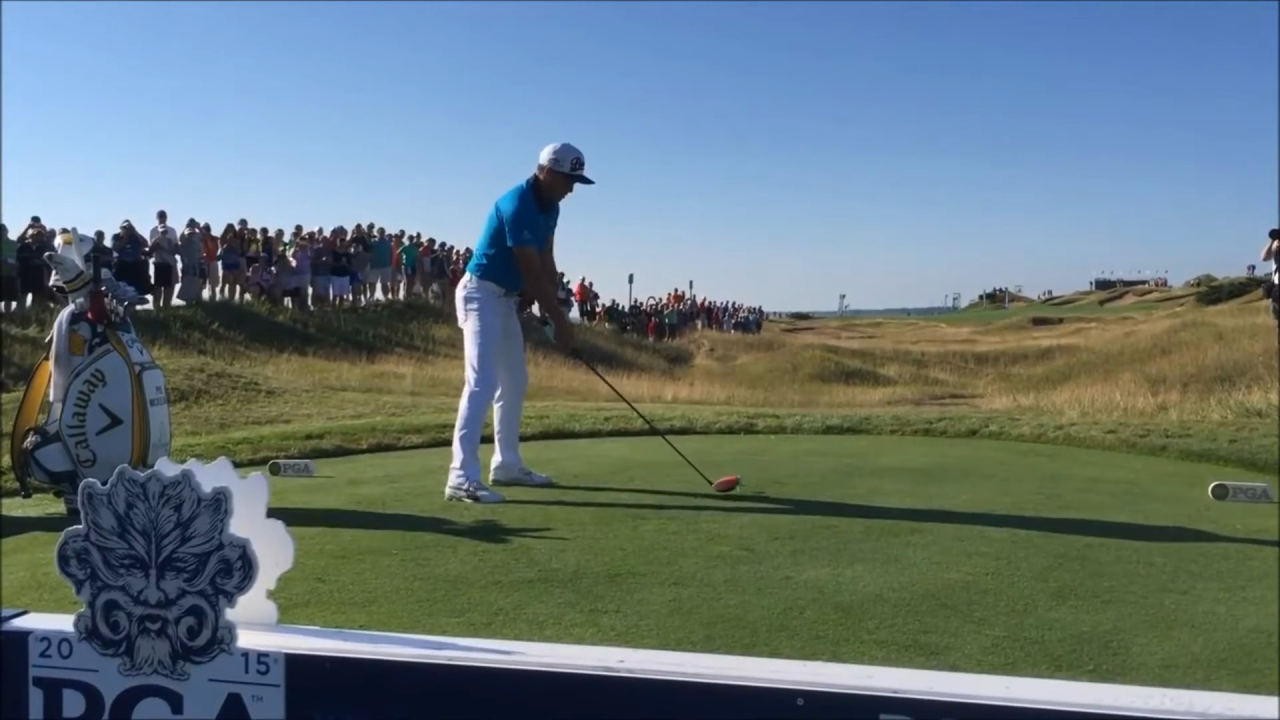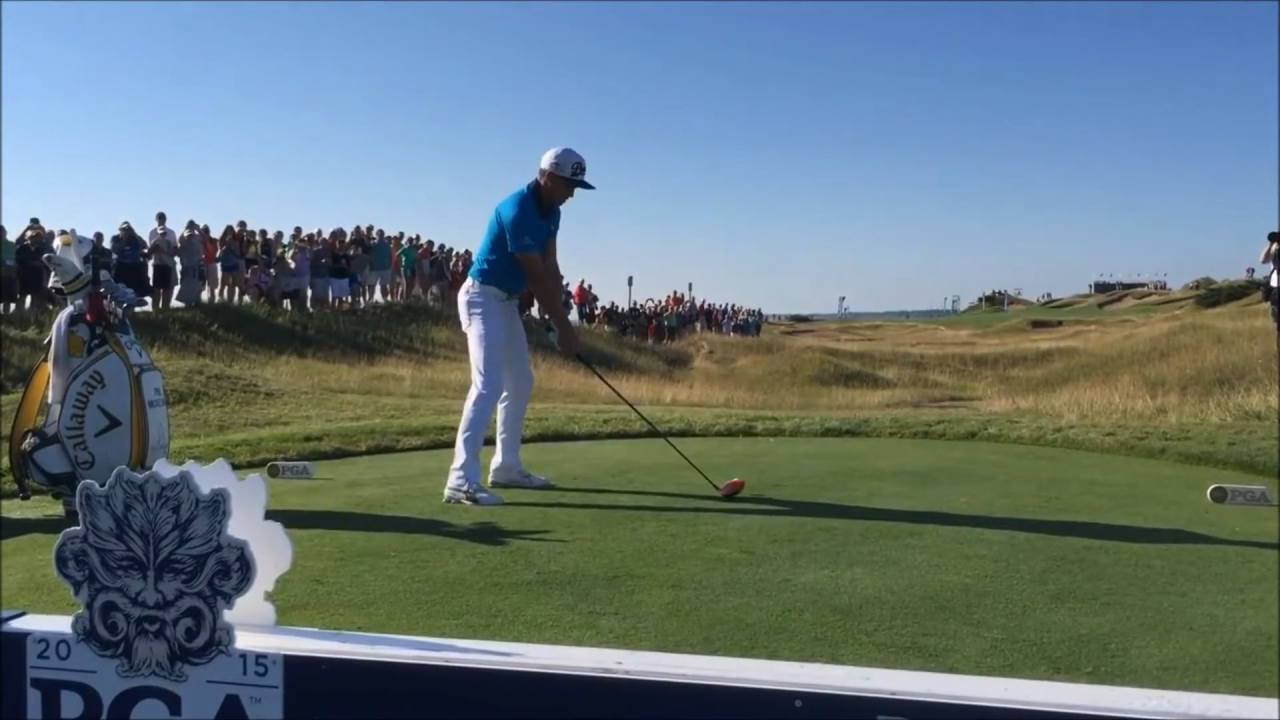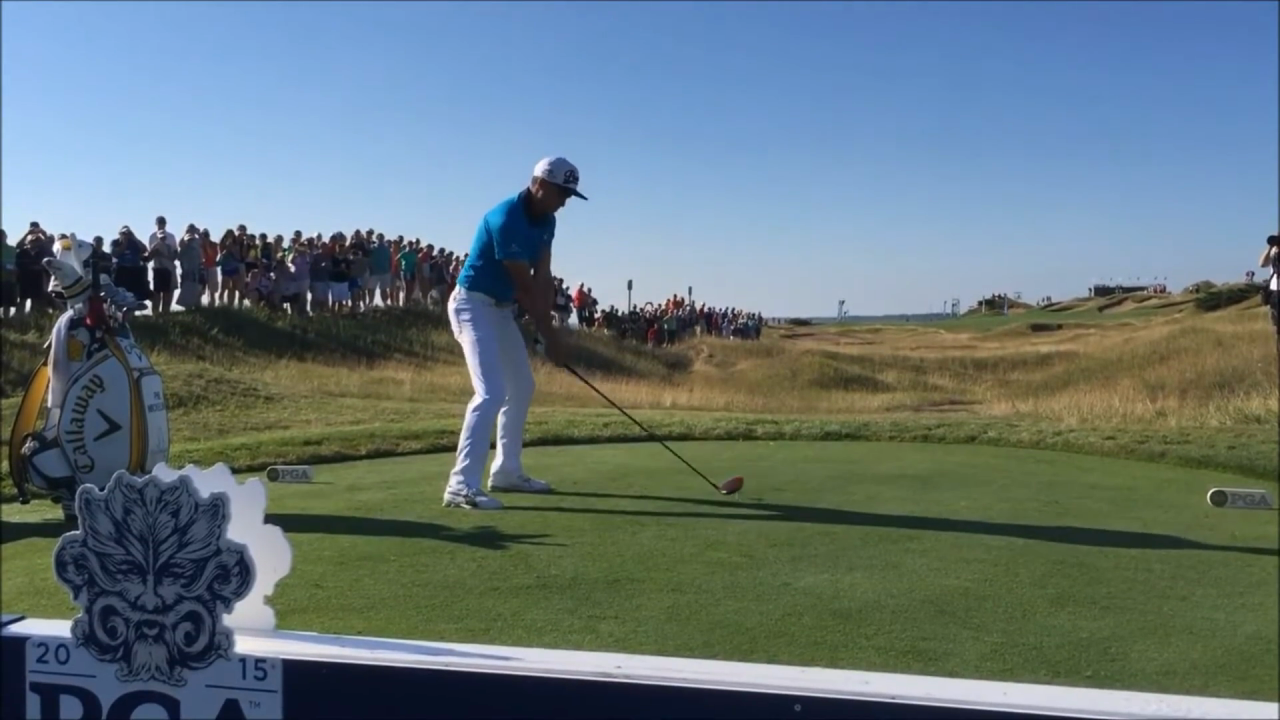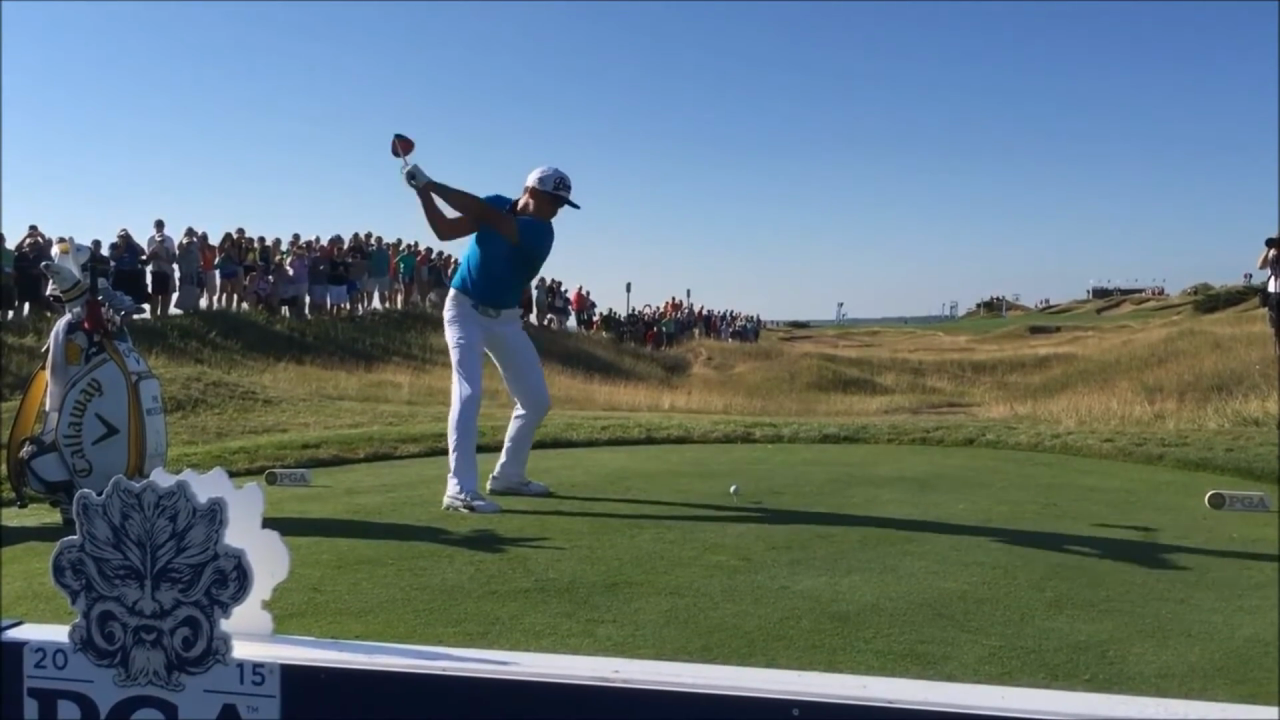
dt=0.5s
person 1, frame 1
left shoulder: (549, 208)
right shoulder: (517, 206)
left elbow: (547, 266)
right elbow: (531, 273)
left wrist: (555, 316)
right wrist: (560, 320)
left hip: (504, 297)
right hip: (481, 294)
left knee: (514, 381)
right knee: (482, 382)
left ankle: (507, 465)
right ankle: (462, 478)
person 1, frame 2
left shoulder: (551, 212)
right shoulder: (518, 211)
left elbow: (551, 270)
right elbow: (536, 277)
left wrist: (559, 321)
right wrist: (564, 326)
left hip: (506, 301)
right hip: (483, 298)
left knee: (520, 383)
right knee: (489, 385)
left ankle: (506, 466)
right ankle: (462, 480)
person 1, frame 3
left shoulder: (547, 223)
right shoulder: (506, 218)
left elbow: (542, 279)
right elbow: (525, 286)
left wrist: (548, 329)
right wrist: (550, 336)
left hip: (502, 308)
right hip: (473, 306)
left knee: (521, 388)
right knee: (491, 392)
left ankle: (506, 471)
right ankle: (462, 485)
person 1, frame 4
left shoulder: (539, 235)
right shoulder: (496, 204)
left elbow: (485, 216)
right elbow: (446, 229)
left wrist: (432, 185)
right wrist: (424, 192)
left hip: (506, 319)
right hip: (464, 310)
left knee: (537, 400)
right knee: (467, 394)
left ankle: (508, 475)
right ankle: (460, 488)
person 2, frame 1
left shoulder: (75, 318)
right shoulder: (109, 306)
left elbow: (63, 378)
left wrist: (51, 427)
left knee: (38, 450)
left ankle: (81, 493)
person 2, frame 2
left shoulder: (74, 320)
right shoulder: (106, 306)
left elbow: (61, 380)
left wrist: (46, 431)
left knee: (35, 453)
left ankle: (79, 497)
person 2, frame 3
left shoulder: (73, 324)
right shoulder: (106, 310)
left elbow: (62, 382)
left wrist: (50, 433)
left knee: (37, 455)
left ankle: (79, 500)
person 2, frame 4
left shoulder: (72, 328)
right shoulder: (106, 315)
left elbow: (60, 389)
left wrist: (49, 438)
left knee: (34, 461)
left ankle: (76, 502)
